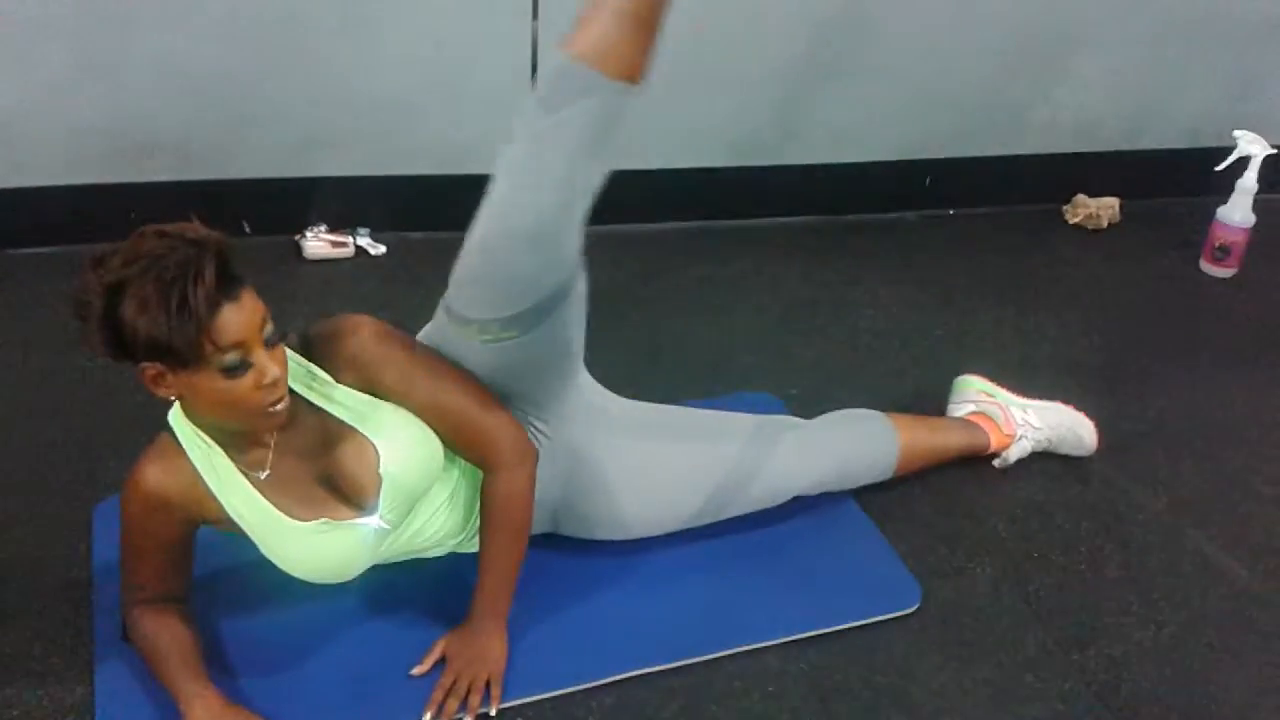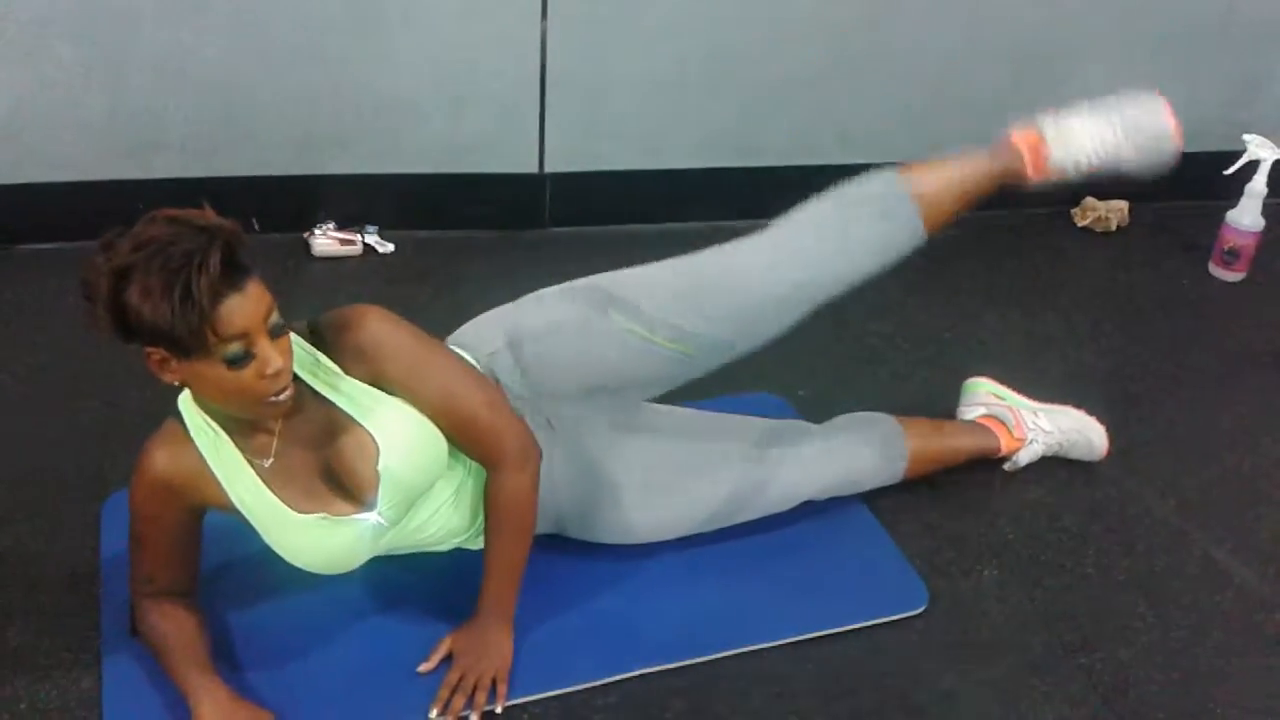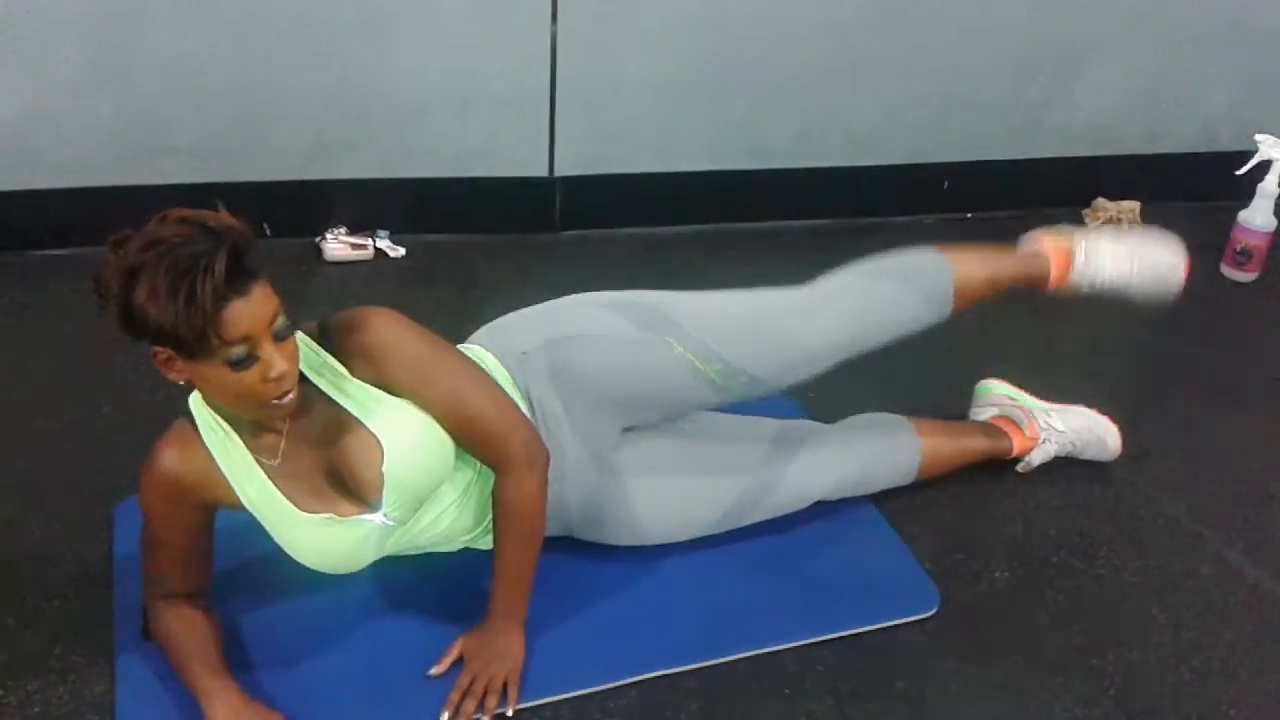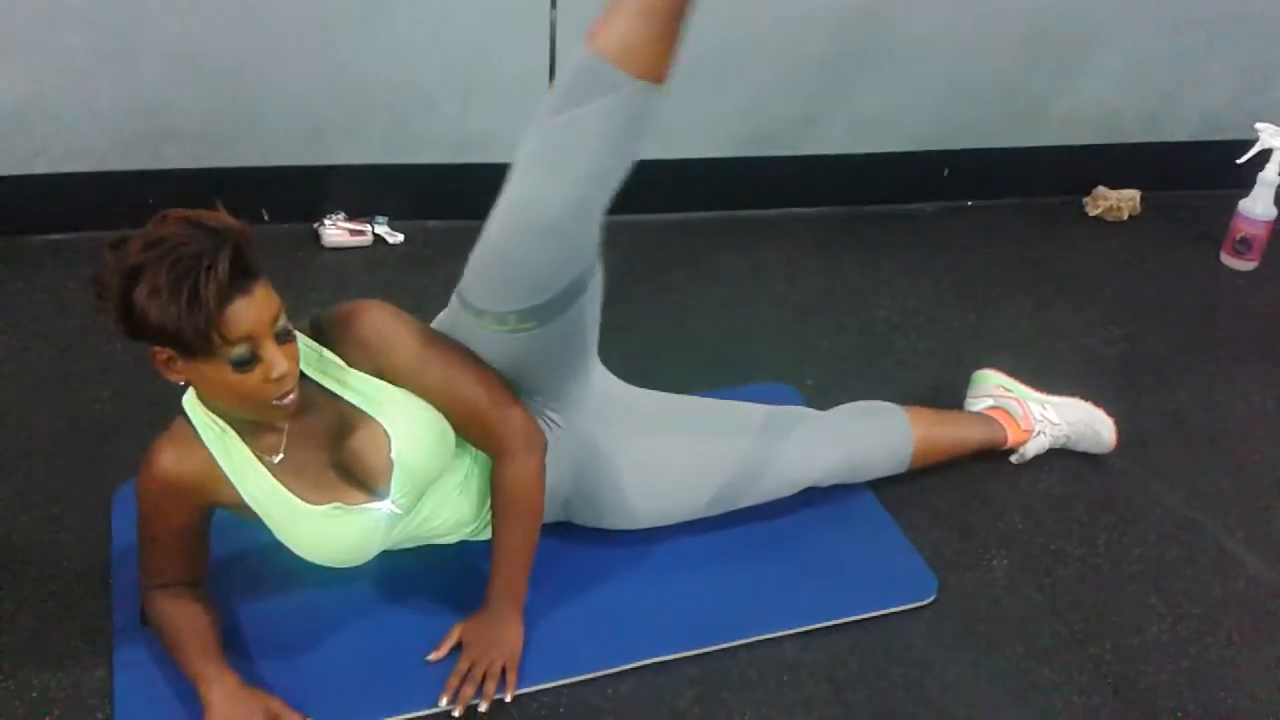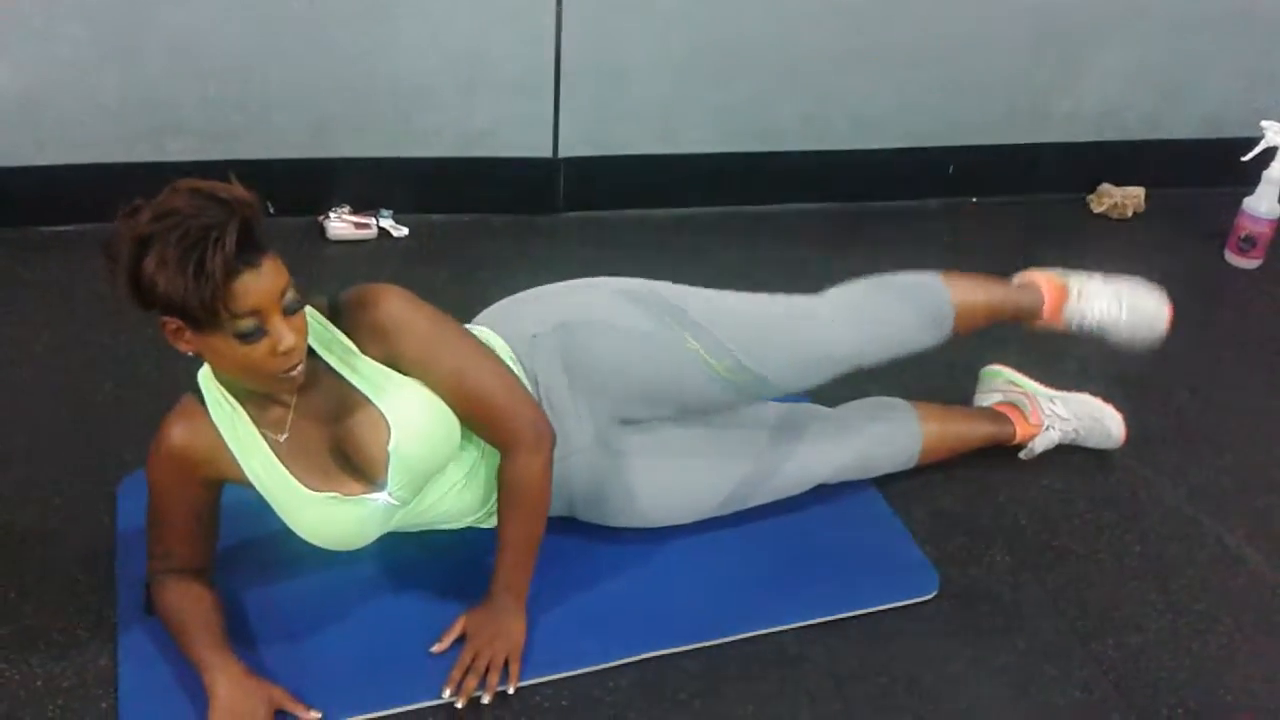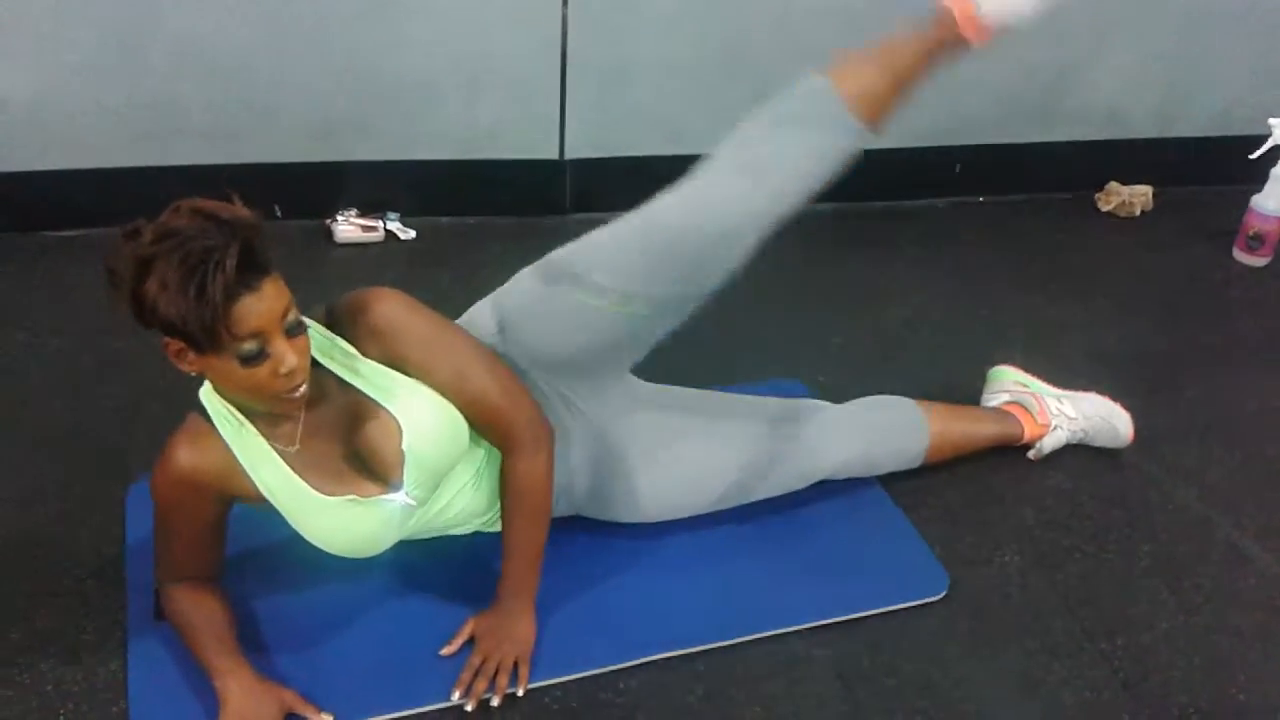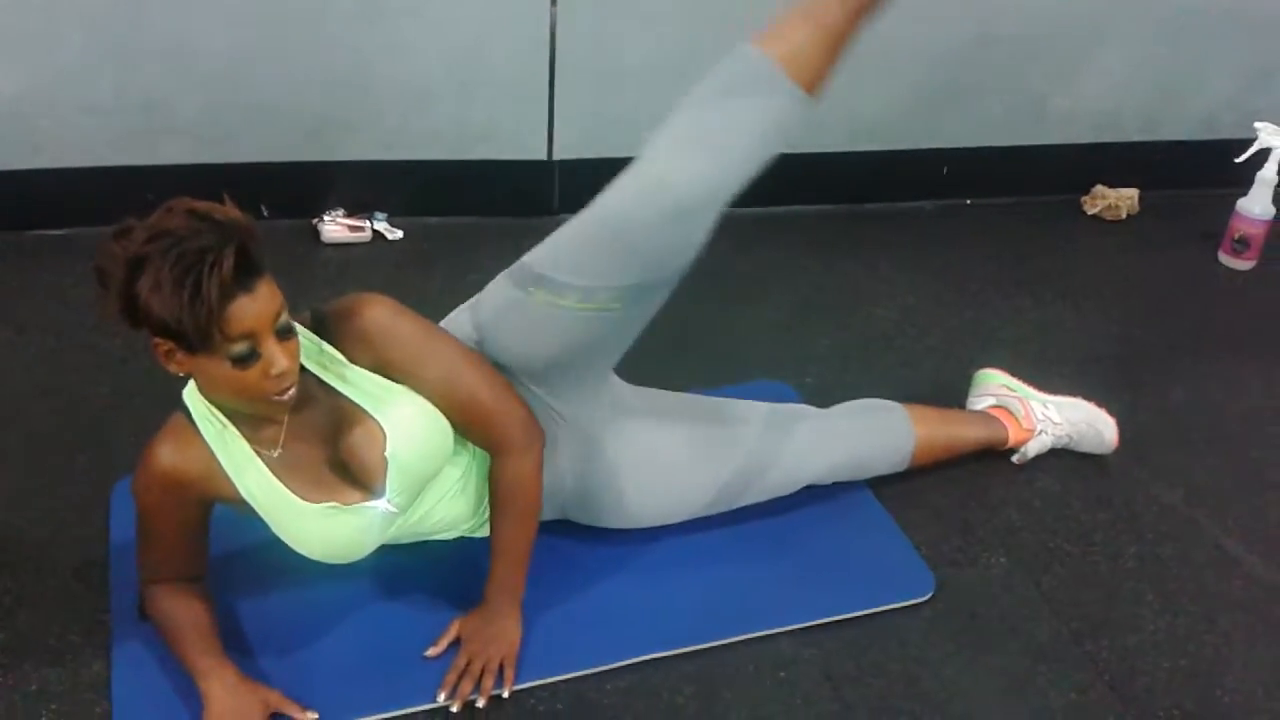
dt=0.7s
person 1, frame 1
left shoulder: (347, 353)
right shoulder: (167, 484)
left elbow: (509, 453)
right elbow: (152, 604)
left wrist: (489, 623)
left hip: (532, 415)
right hip: (525, 506)
right ankle: (982, 425)
person 1, frame 2
left shoulder: (359, 342)
right shoulder: (173, 472)
left elbow: (511, 453)
right elbow: (161, 597)
left wrist: (495, 621)
left hip: (537, 389)
right hip: (558, 503)
left knee: (762, 285)
right knee: (796, 465)
left ankle: (1026, 153)
right ankle: (996, 429)
person 1, frame 3
left shoulder: (364, 338)
right shoulder: (181, 473)
left elbow: (519, 456)
right elbow: (176, 602)
left wrist: (505, 625)
left hip: (551, 390)
right hip: (556, 513)
left knee: (801, 330)
right knee: (800, 464)
left ankle: (1047, 258)
right ankle: (999, 431)
person 1, frame 4
left shoulder: (357, 338)
right shoulder: (181, 468)
left elbow: (518, 444)
right elbow: (169, 587)
left wrist: (505, 608)
left hip: (538, 397)
right hip: (553, 490)
right knee: (798, 452)
right ankle: (1001, 421)
person 1, frame 5
left shoulder: (373, 320)
right shoulder: (190, 447)
left elbow: (525, 432)
right elbow: (177, 573)
left wrist: (506, 605)
left hip: (565, 362)
right hip: (571, 484)
left knee: (821, 337)
right knee: (808, 447)
left ankle: (1038, 300)
right ankle: (1012, 416)
person 1, frame 6
left shoulder: (375, 324)
right shoulder: (198, 463)
left elbow: (524, 428)
right elbow: (186, 581)
left wrist: (517, 603)
left hip: (546, 378)
right hip: (575, 476)
left knee: (710, 222)
right knee: (813, 442)
right ankle: (1014, 414)
person 1, frame 7
left shoulder: (361, 328)
right shoulder: (179, 465)
left elbow: (516, 439)
right elbow: (169, 582)
left wrist: (504, 602)
left hip: (532, 377)
right hip: (550, 483)
right knee: (796, 449)
right ankle: (1001, 419)
